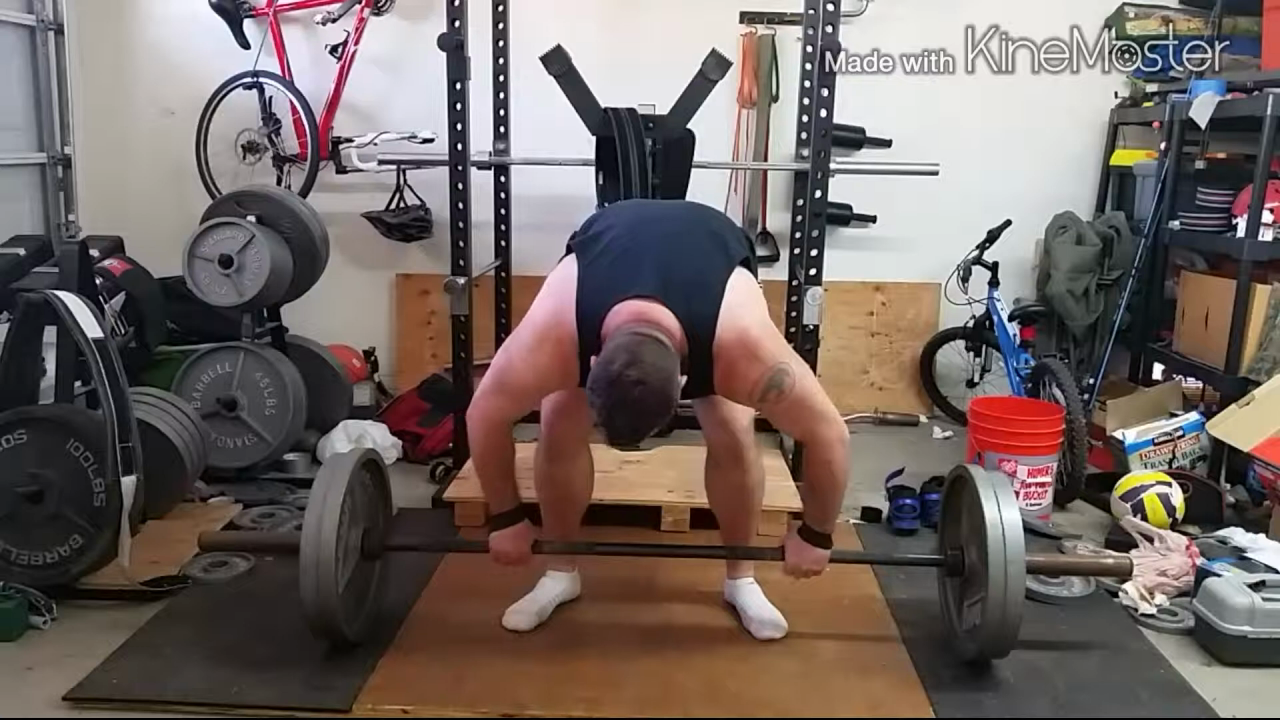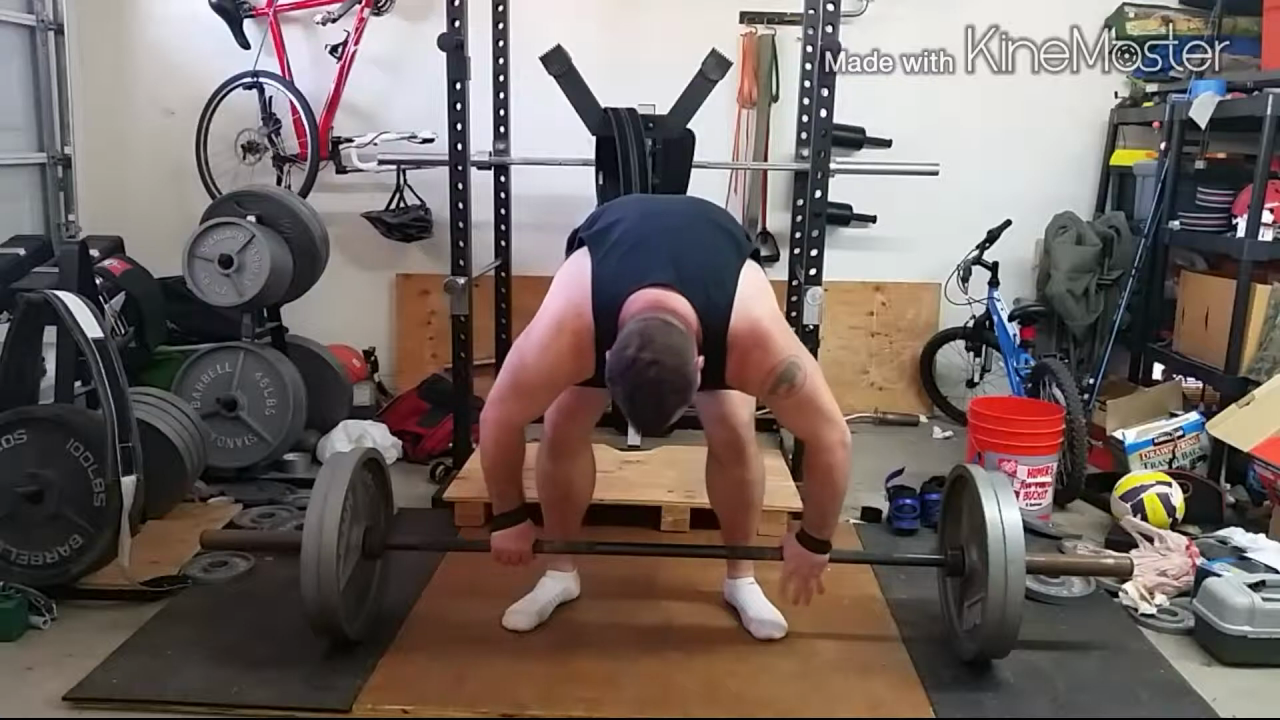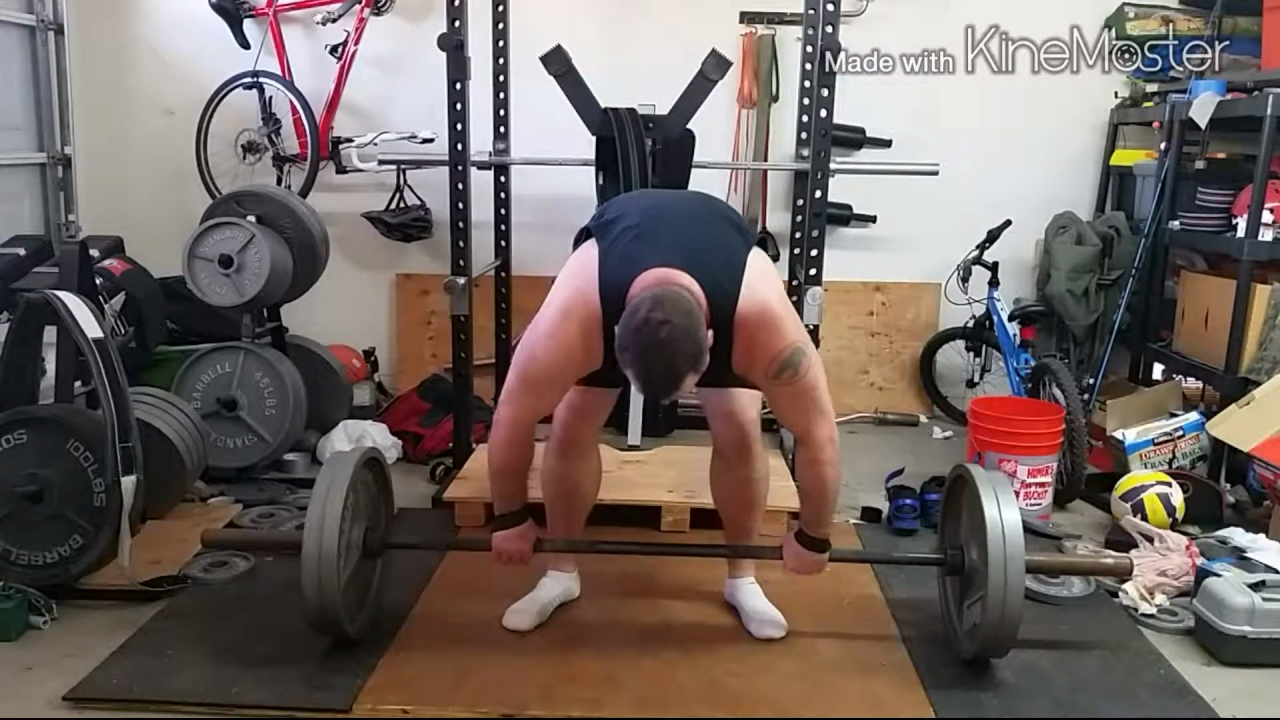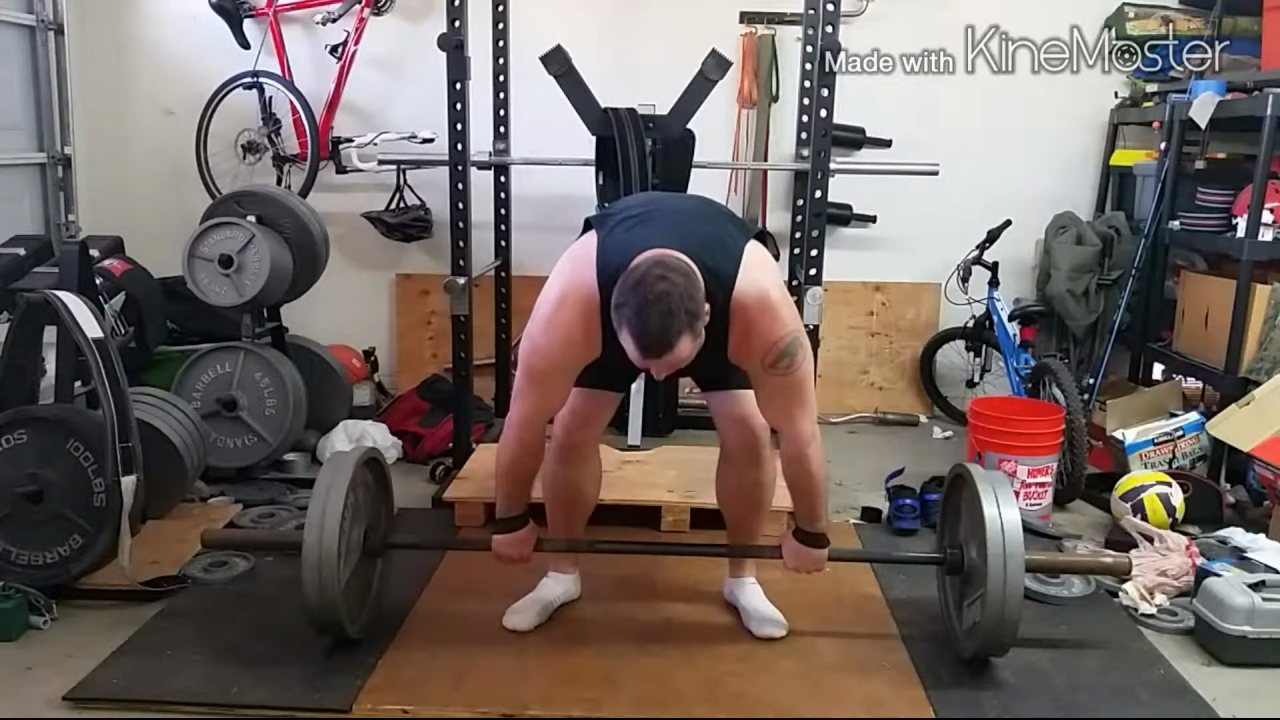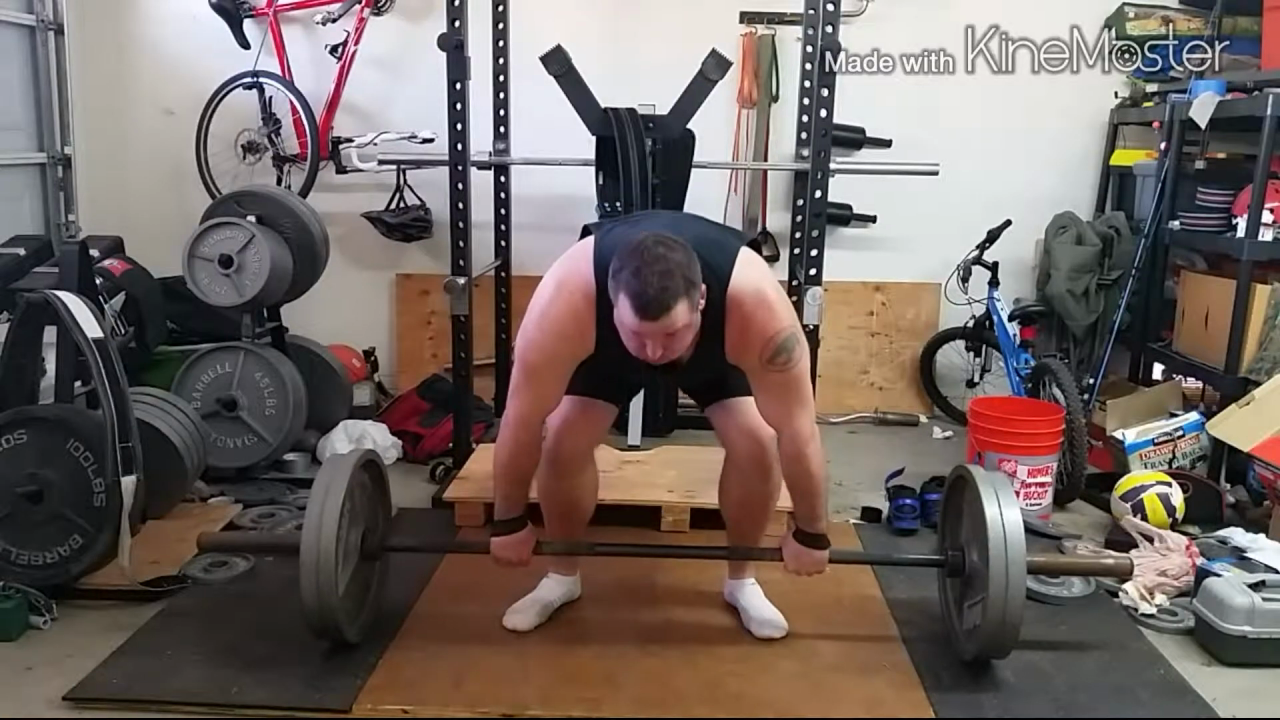
dt=0.3s
person 1, frame 1
left shoulder: (743, 348)
right shoulder: (551, 340)
left elbow: (829, 434)
right elbow: (484, 416)
left wrist: (815, 536)
right wrist: (506, 518)
left knee: (734, 437)
right knee: (558, 429)
left ankle: (740, 577)
right ankle: (560, 571)
person 1, frame 2
left shoulder: (755, 339)
right shoulder: (564, 334)
left elbow: (831, 436)
right elbow: (499, 418)
left wrist: (813, 540)
right wrist: (508, 518)
left knee: (734, 434)
right knee: (562, 427)
left ankle: (740, 576)
right ankle: (560, 571)
person 1, frame 3
left shoulder: (763, 321)
right shoulder: (571, 320)
left elbow: (817, 434)
right elbow: (512, 419)
left wrist: (812, 537)
right wrist: (509, 519)
left knee: (739, 432)
right knee: (570, 428)
left ankle: (741, 576)
right ankle: (561, 571)
person 1, frame 4
left shoulder: (760, 309)
right shoulder: (570, 307)
left elbow: (798, 430)
right elbow: (526, 421)
left wrist: (810, 532)
right wrist: (510, 521)
left knee: (749, 436)
right knee: (572, 432)
left ankle: (742, 576)
right ankle: (562, 572)
person 1, frame 5
left shoulder: (755, 304)
right shoulder: (567, 301)
left elbow: (796, 430)
right elbow: (524, 419)
left wrist: (810, 533)
right wrist: (509, 523)
left knee: (758, 446)
right knee: (563, 443)
left ankle: (741, 579)
right ankle: (562, 575)
